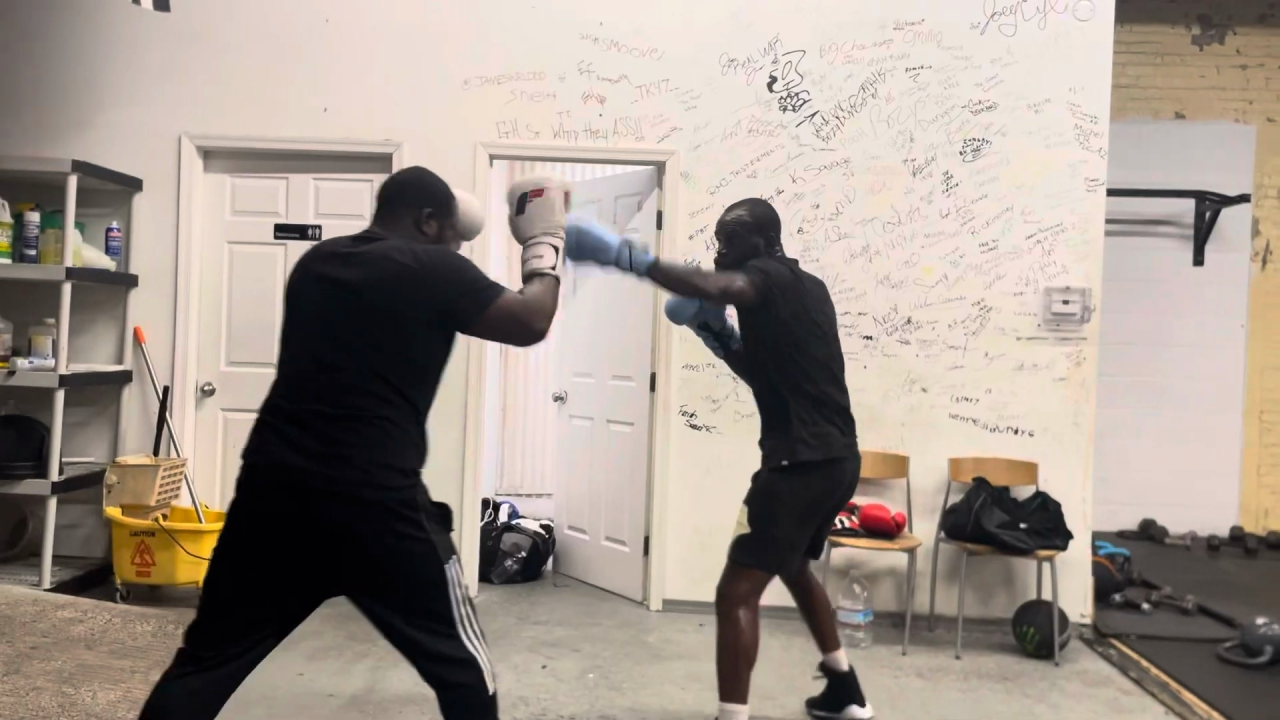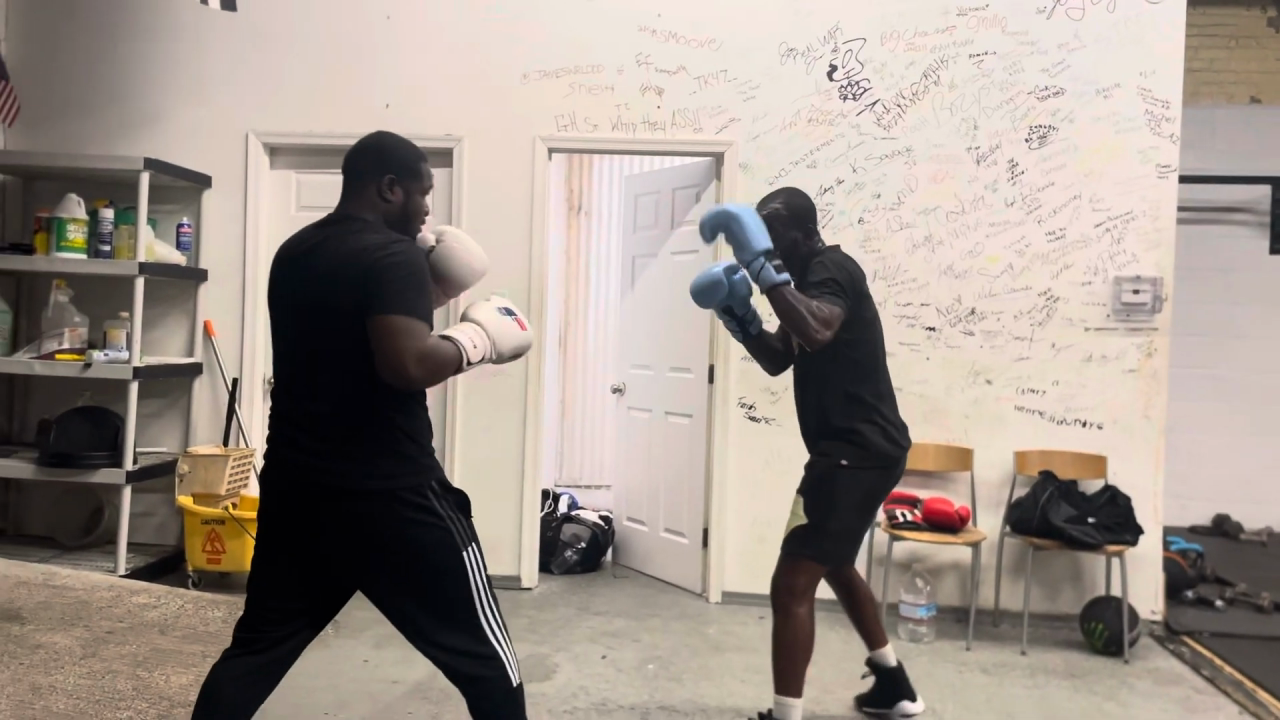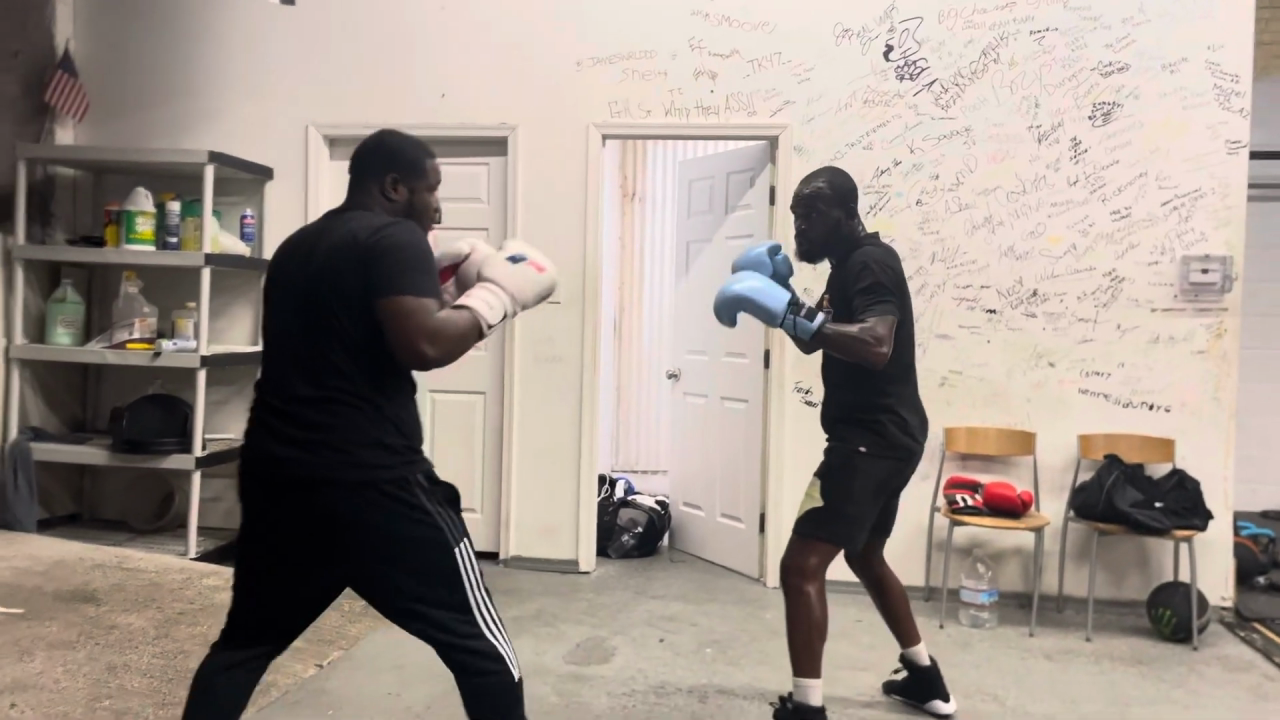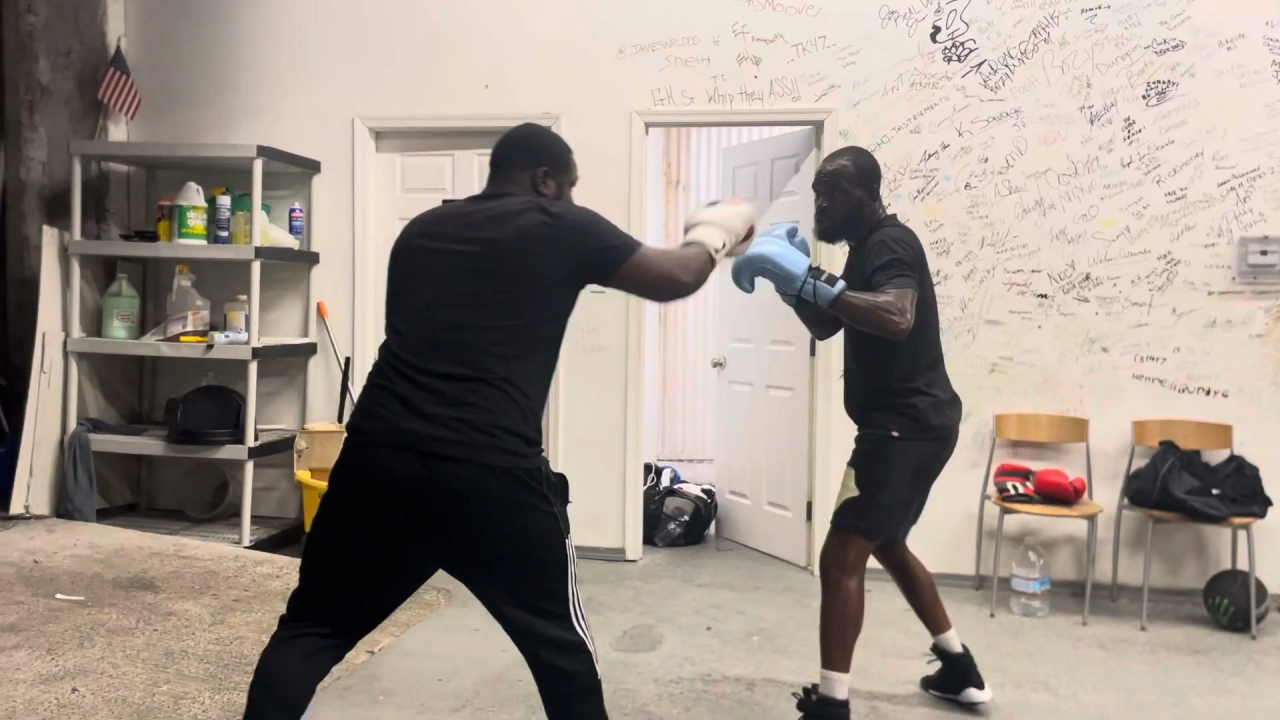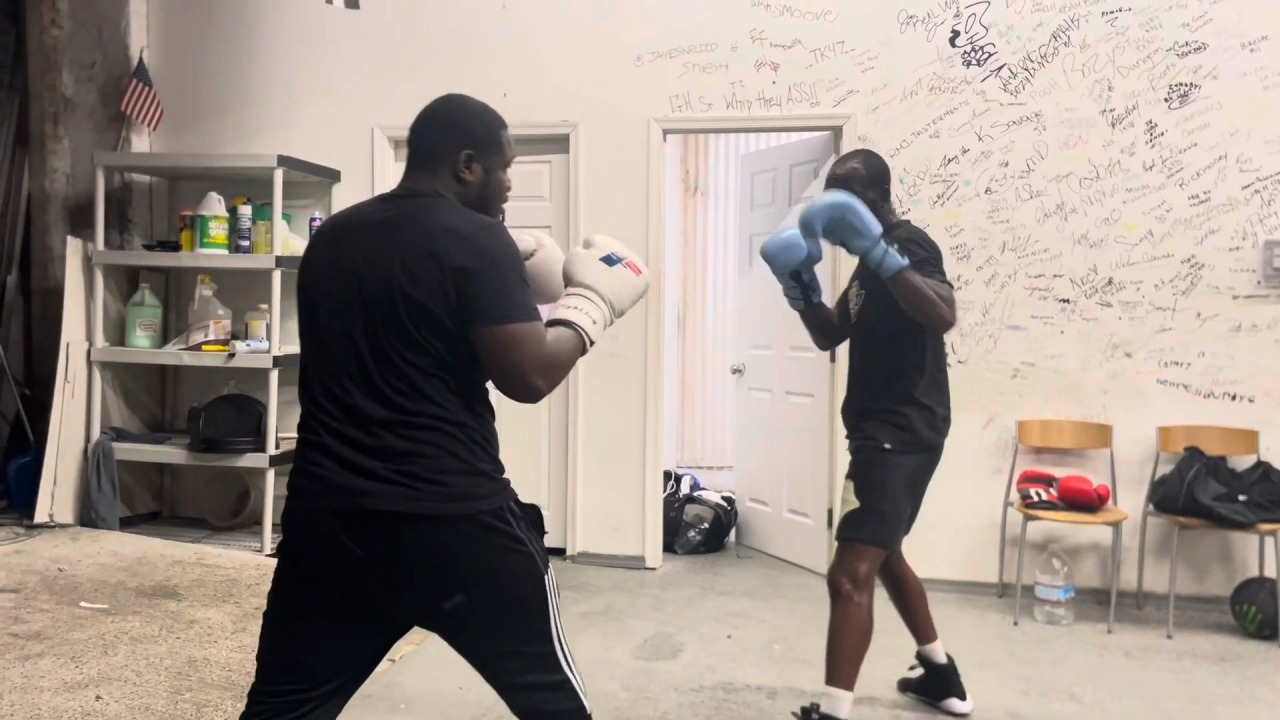
dt=1s
person 1, frame 1
left shoulder: (316, 263)
right shoulder: (432, 271)
right elbow: (530, 322)
right wrist: (543, 243)
left hip: (273, 487)
right hip: (373, 500)
left knee: (208, 657)
right knee: (459, 665)
person 1, frame 2
left shoulder: (294, 253)
right shoulder: (390, 255)
right elbow: (408, 366)
left wrist: (425, 294)
right wrist: (479, 336)
left hip: (296, 486)
right hip: (391, 492)
left knee: (258, 647)
right knee: (482, 657)
person 1, frame 3
left shoulder: (294, 248)
right shoulder: (394, 240)
right elbow: (424, 346)
left wrist: (434, 293)
right wrist: (497, 295)
left hip: (275, 474)
right hip: (373, 482)
left knee: (245, 641)
right knee: (479, 646)
person 1, frame 4
left shoulder: (422, 231)
right shoulder: (560, 228)
right elbow: (674, 277)
right wrist: (718, 229)
left hip: (379, 456)
right hip: (490, 472)
left knee: (310, 630)
right knee: (560, 645)
person 1, frame 5
left shoulder: (329, 239)
right shoulder: (475, 240)
right elbow: (528, 374)
right wrist: (594, 300)
left hip: (329, 516)
right hip: (456, 517)
person 2, frame 1
left shoulder: (770, 277)
right shoulder: (804, 286)
left elbow: (710, 286)
left wrist: (623, 254)
right wrist: (719, 336)
left hip: (801, 462)
right hip: (833, 459)
left knee: (737, 593)
right knee: (793, 568)
person 2, frame 2
left shoulder: (833, 271)
right shoulder: (816, 276)
left elbow: (814, 332)
right elbow: (777, 358)
left wrist: (761, 266)
right wrist: (737, 313)
left hip: (853, 453)
right hip: (868, 450)
left knee: (792, 585)
right knee: (837, 566)
person 2, frame 3
left shoulder: (870, 262)
right shoulder: (850, 264)
left elbow: (875, 346)
right elbow: (816, 341)
left wrist: (789, 313)
right wrist: (781, 294)
left hip: (871, 440)
right hip: (885, 438)
left knee: (802, 566)
right knee: (865, 555)
person 2, frame 4
left shoulder: (890, 244)
right shoulder: (868, 248)
left elbow: (897, 319)
right elbow: (827, 326)
left wrist: (813, 282)
right wrist: (795, 284)
left hip: (903, 425)
right hip: (916, 422)
left knee: (842, 559)
right knee: (887, 544)
right ankle: (959, 668)
person 2, frame 5
left shoulder: (908, 245)
right shoulder: (870, 259)
left elbow: (943, 315)
right elbow: (830, 336)
left wrist: (876, 251)
right wrist: (800, 286)
left hip: (899, 434)
right hip: (889, 432)
left knee: (851, 575)
right knee: (883, 553)
